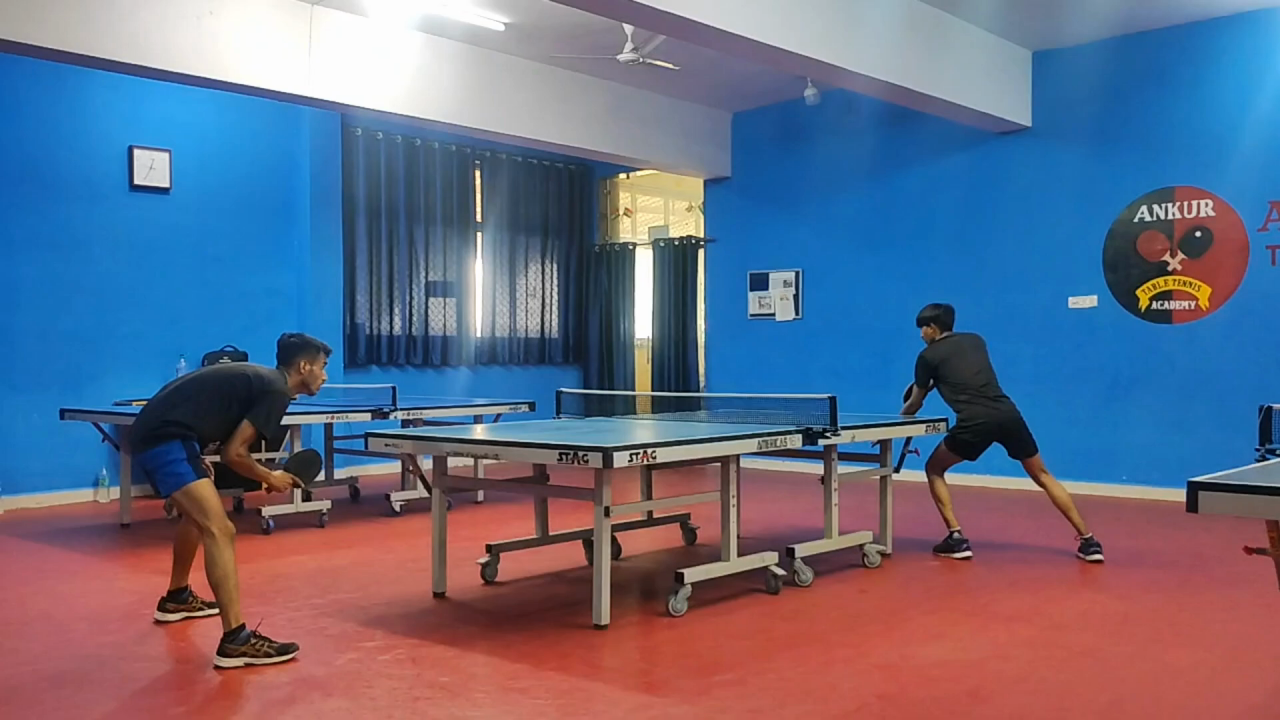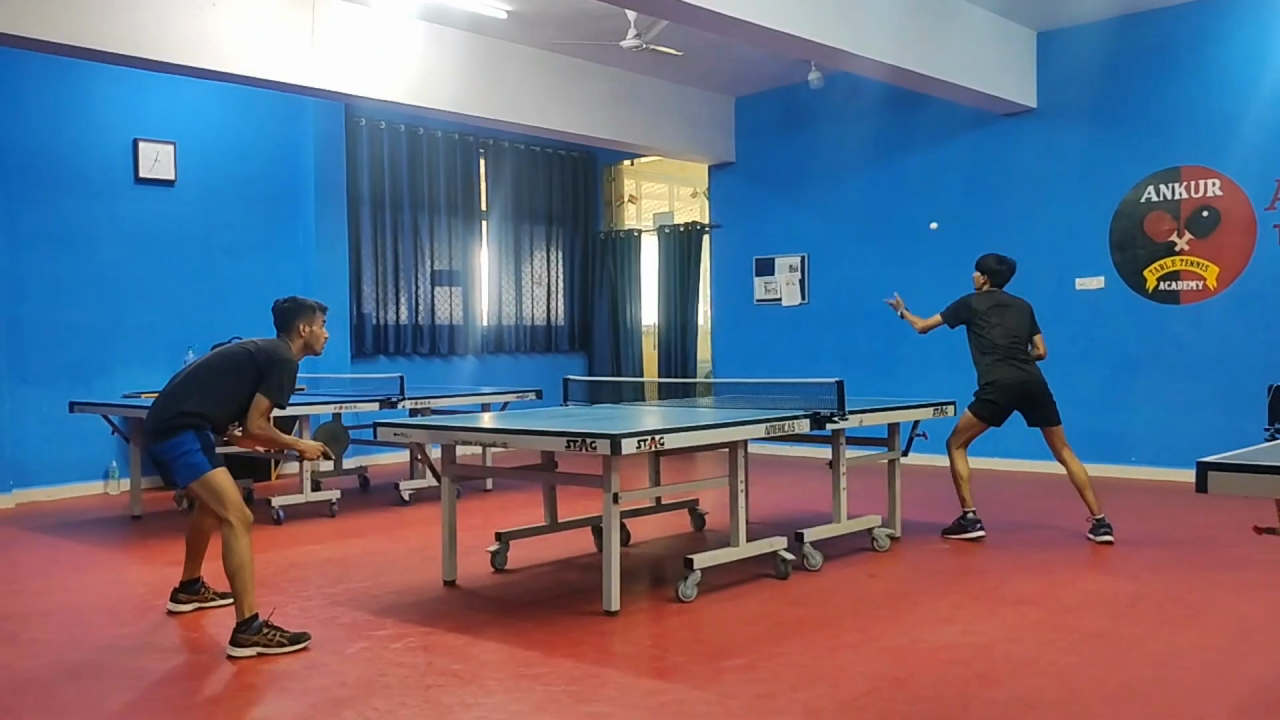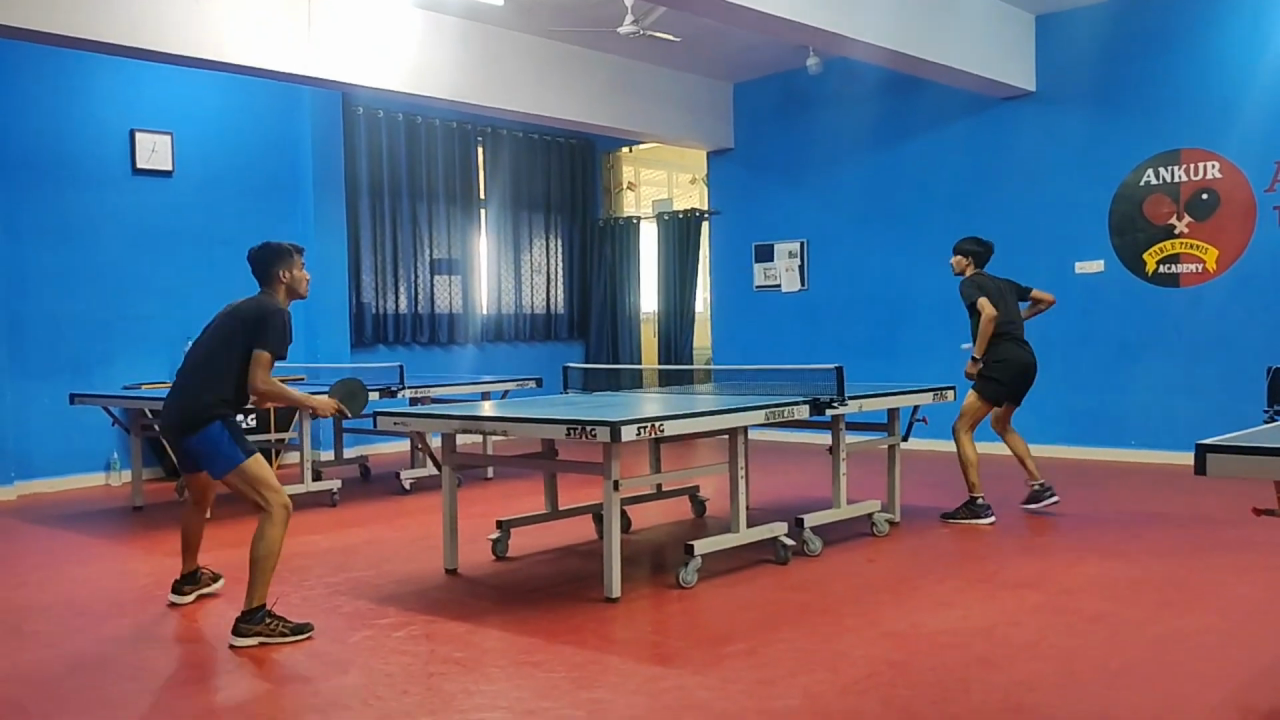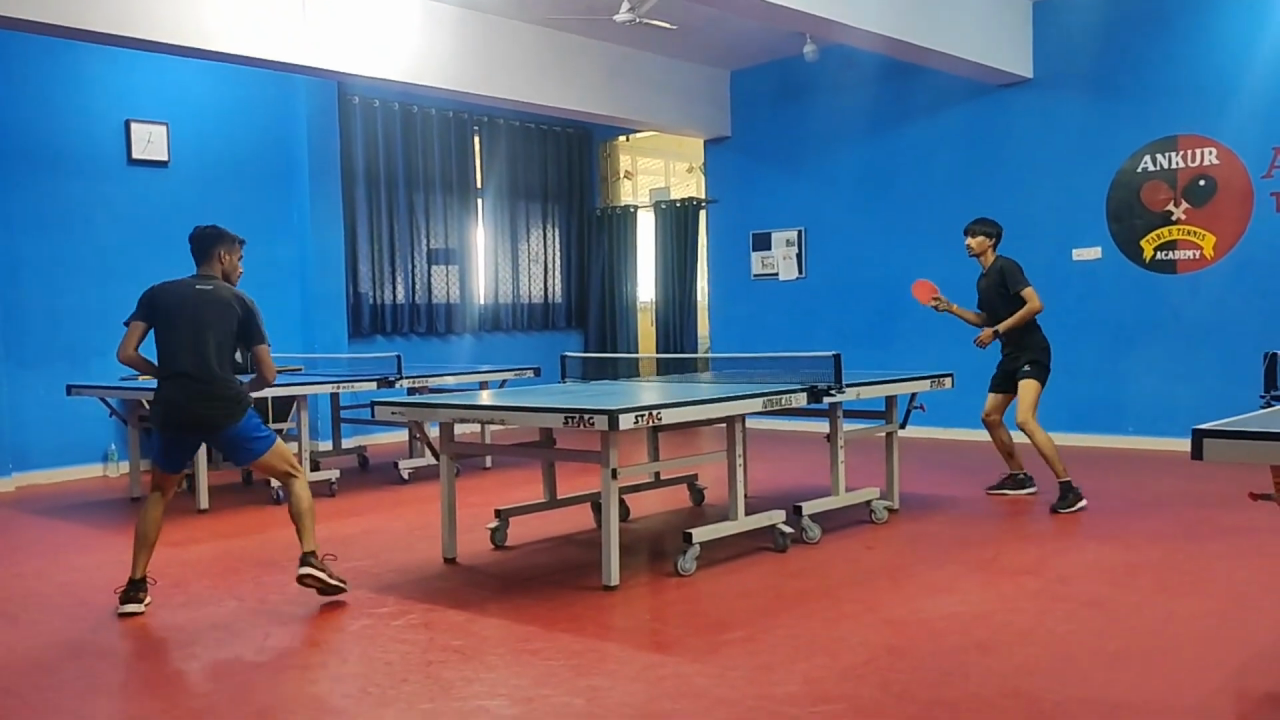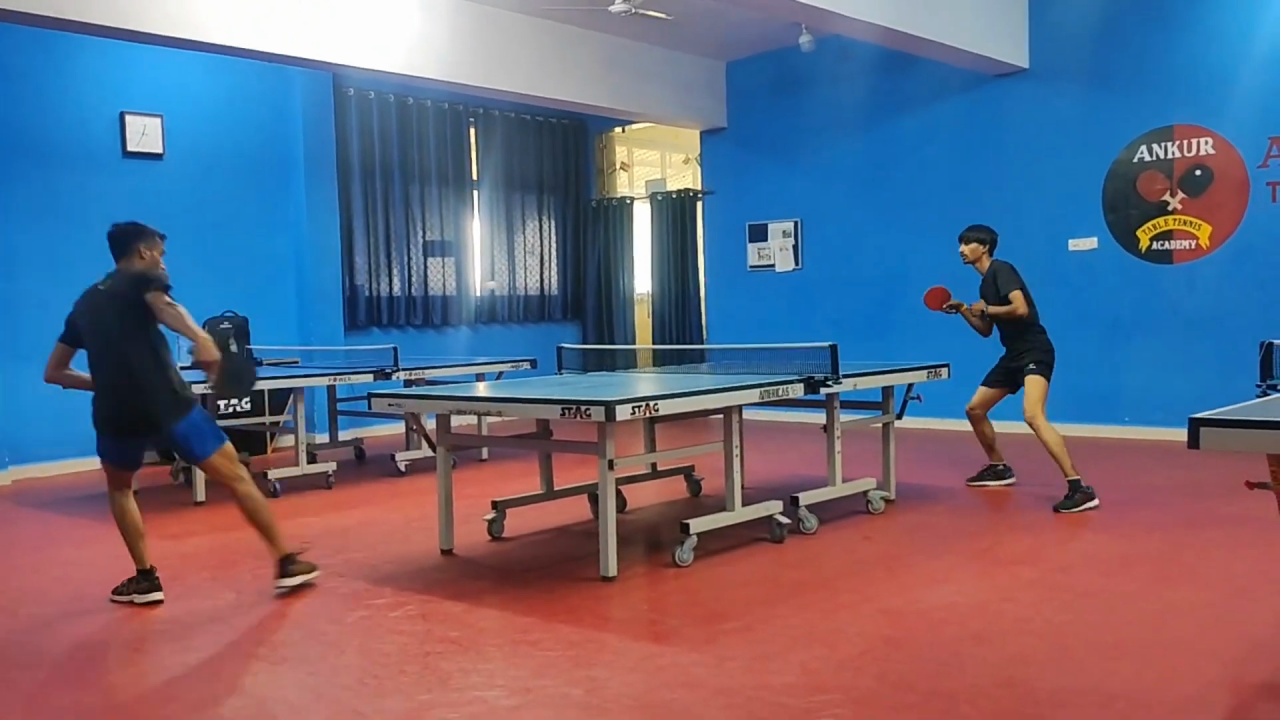
dt=0.5s
person 1, frame 1
left shoulder: (258, 378)
right shoulder: (276, 391)
right elbow: (233, 453)
left wrist: (195, 459)
right wrist: (270, 478)
left hip: (151, 434)
right hip: (165, 440)
left knee: (199, 511)
right knee: (219, 529)
left ankle: (177, 597)
right ankle: (235, 641)
person 1, frame 2
left shoulder: (262, 351)
right shoulder: (283, 360)
right elbow: (255, 426)
left wrist: (234, 435)
right wrist: (300, 446)
left hip: (165, 426)
right hip: (180, 431)
left knee: (211, 502)
right knee: (237, 518)
left ankle: (189, 588)
right ankle: (248, 629)
person 1, frame 3
left shoulder: (240, 310)
right shoulder: (274, 313)
right elbow: (259, 383)
left wrist: (262, 399)
right wrist: (311, 401)
left hip: (177, 415)
right hip: (206, 419)
left knee: (201, 494)
right knee: (276, 506)
left ankle: (188, 577)
right ankle: (252, 618)
person 1, frame 4
left shoulder: (158, 295)
right shoulder: (239, 302)
left elbow: (126, 354)
right elbow: (267, 373)
right wrist: (244, 387)
left hip: (173, 410)
right hip: (227, 408)
left knee: (160, 491)
right knee: (294, 476)
left ankle: (135, 587)
right ankle: (310, 560)
person 1, frame 5
left shoulder: (86, 303)
right shoulder: (145, 278)
left elbow: (53, 372)
right elbow: (166, 308)
right wrist: (205, 343)
left hip: (114, 413)
right hip: (168, 403)
left knee: (118, 488)
right knee: (236, 480)
left ankle: (146, 577)
right ankle: (285, 561)
person 2, frame 1
left shoulder: (928, 356)
right shoulder: (976, 341)
left elbow: (915, 402)
left hip: (975, 423)
right hip: (1008, 414)
left knee: (934, 469)
right knee: (1043, 477)
left ankle: (957, 538)
right ankle: (1088, 541)
person 2, frame 2
left shoulder: (970, 303)
right shoulder: (1023, 306)
left elbow: (922, 327)
right elbow: (1041, 352)
left wrist: (902, 310)
left hip: (999, 385)
right hip: (1033, 382)
left knee: (956, 445)
right knee: (1063, 451)
left ankle: (969, 518)
right ankle: (1099, 521)
person 2, frame 3
left shoulder: (969, 283)
right shoulder: (1003, 283)
left elbow: (989, 313)
right elbow: (1049, 300)
left wrist: (975, 357)
left hip: (1005, 364)
right hip: (1025, 362)
left knee: (962, 428)
right knee: (1001, 424)
left ankle: (978, 504)
right ankle: (1040, 487)
person 2, frame 4
left shoulder: (1007, 267)
right shoulder: (984, 280)
left elbow: (1035, 305)
right elbow: (985, 320)
left wrist: (996, 331)
right wrist: (951, 308)
left hip: (1031, 352)
right hip: (1012, 355)
left knee: (1025, 421)
right knee: (990, 416)
left ankle: (1069, 490)
right ankle: (1019, 476)
person 2, frame 5
left shoulder: (1002, 270)
right shoulder: (987, 281)
left elbow: (1022, 309)
right elbow: (985, 329)
left wrist: (981, 311)
right wrist: (964, 310)
left hip: (1035, 352)
right hip: (1014, 356)
left knee: (1034, 417)
right knee: (975, 409)
left ankle: (1079, 487)
right ankle: (999, 468)
